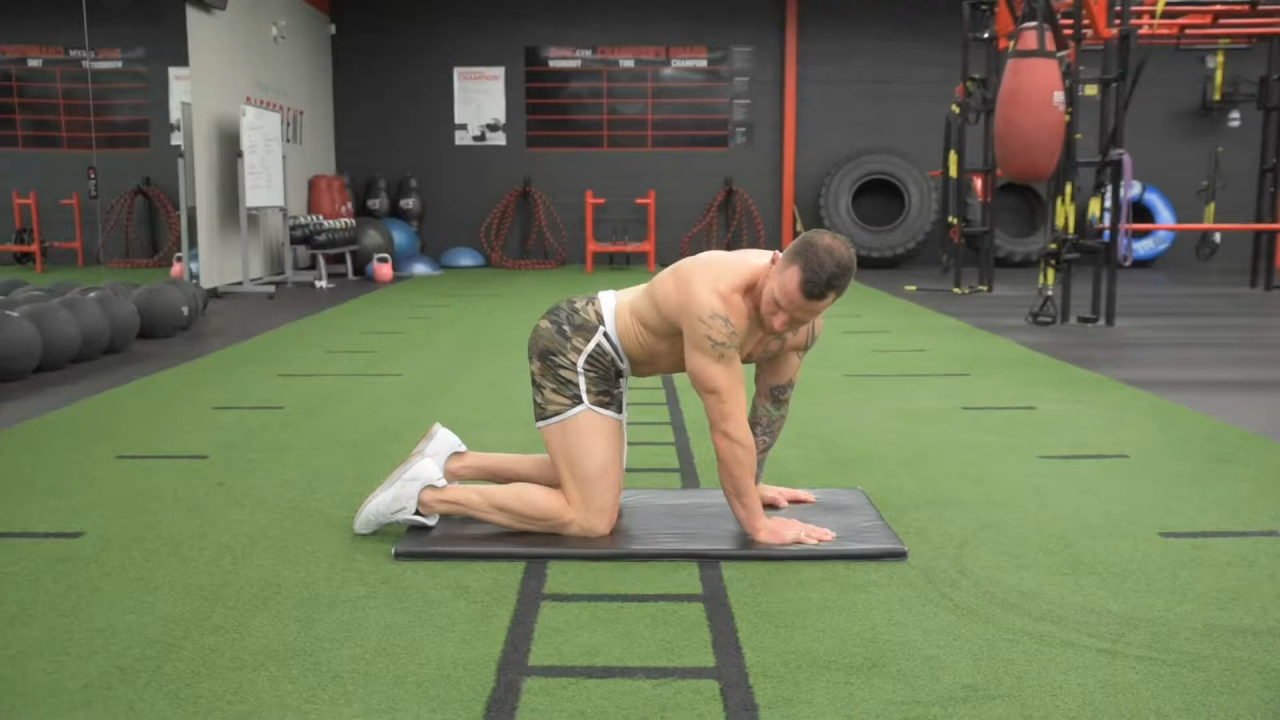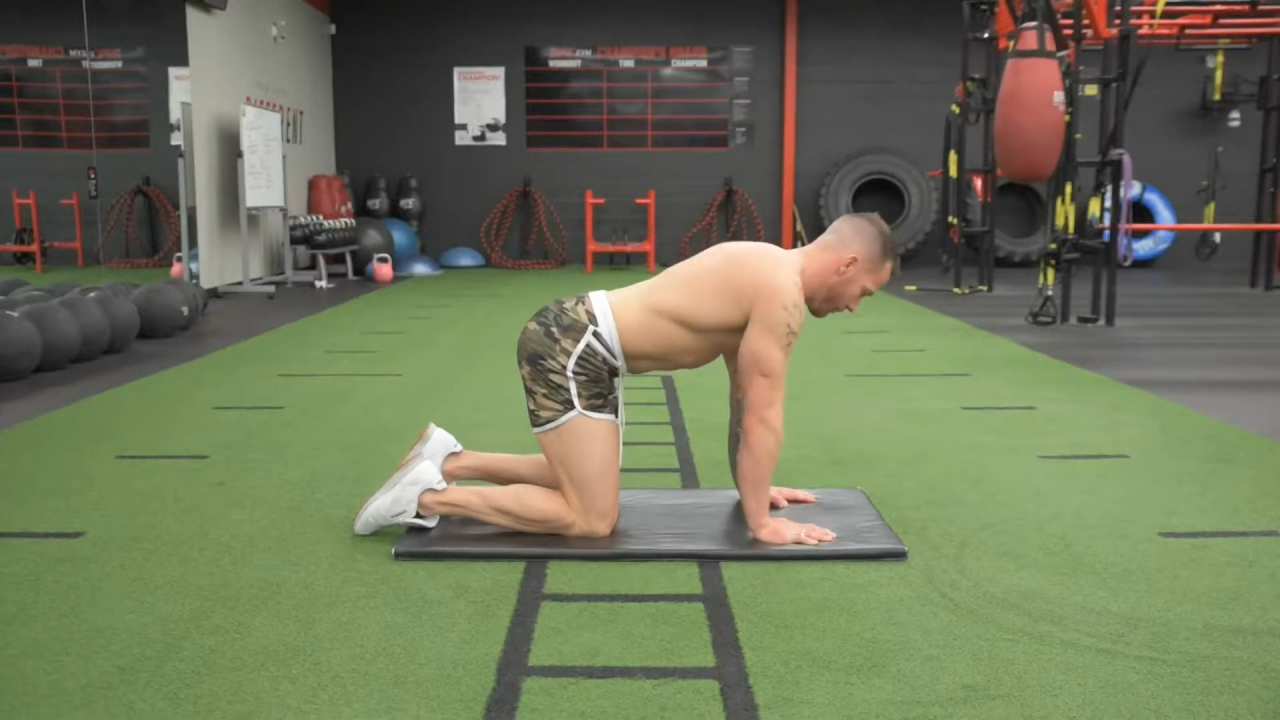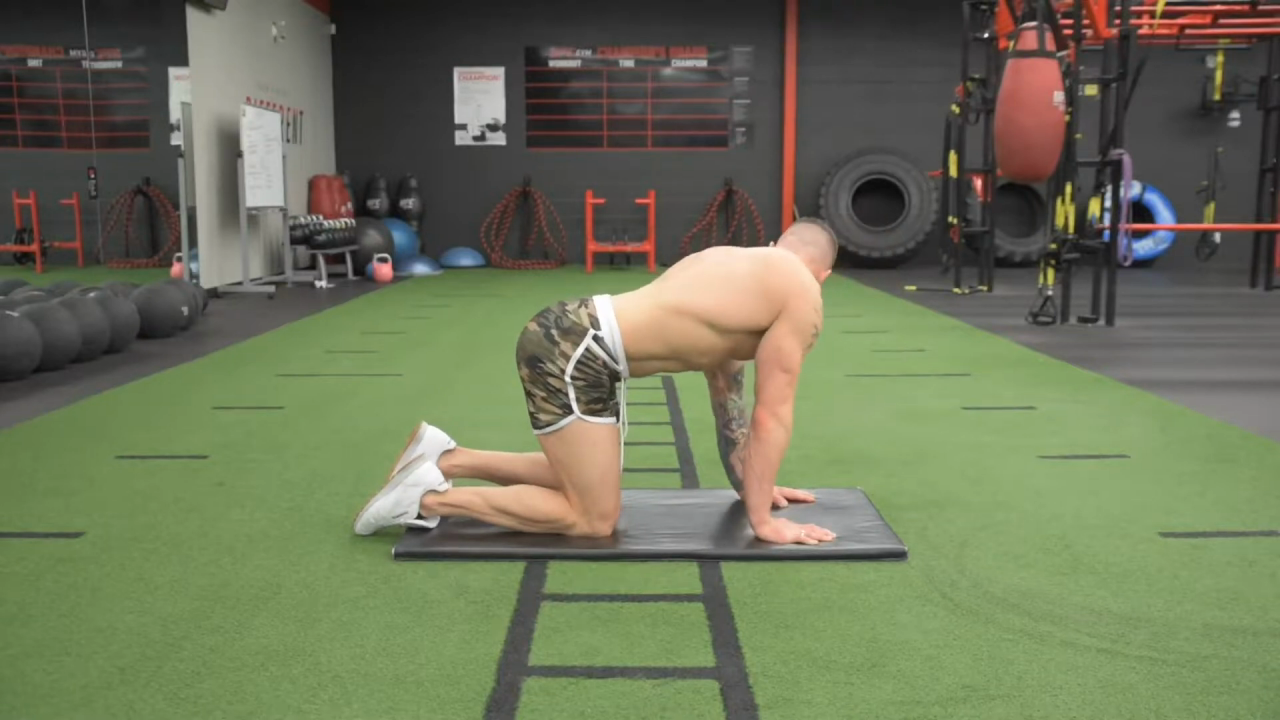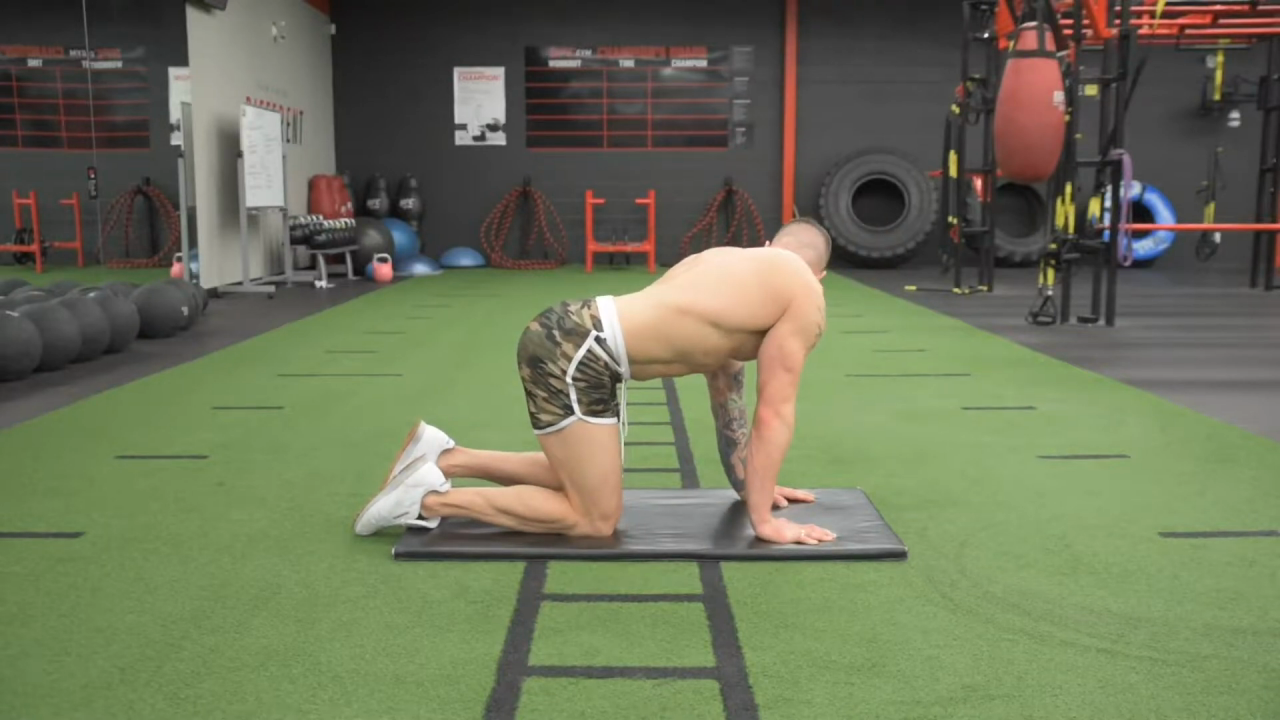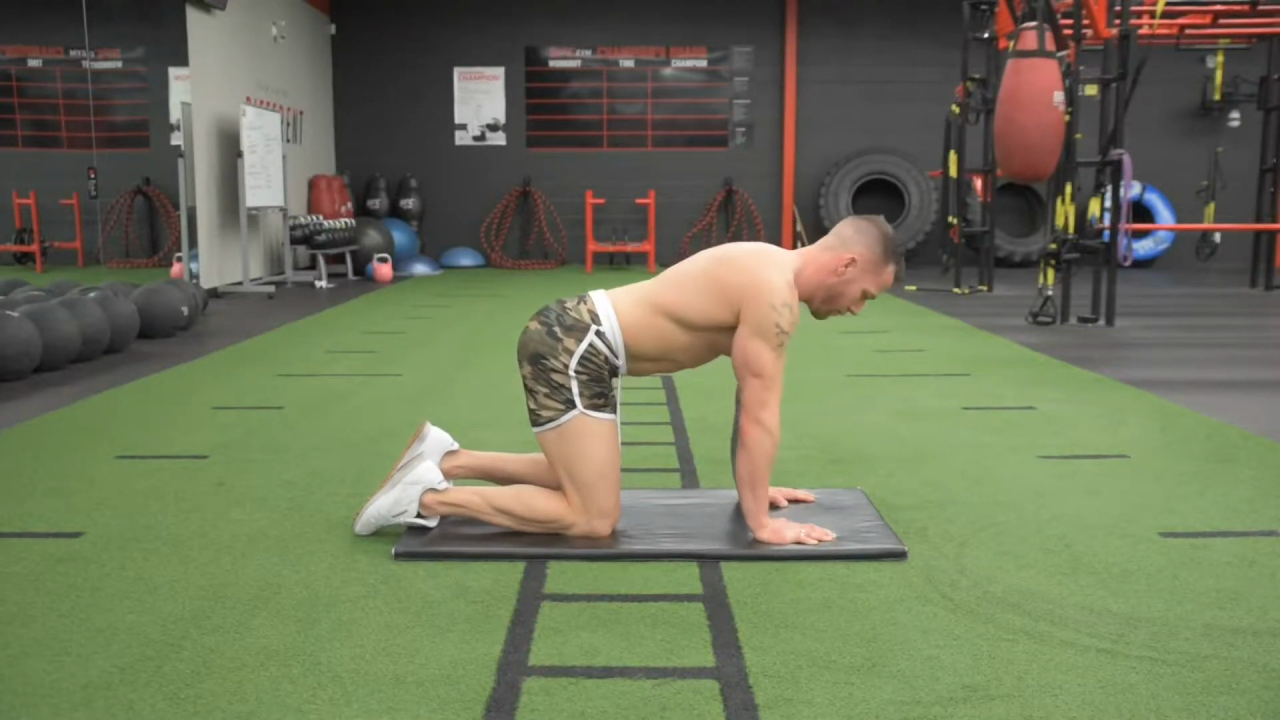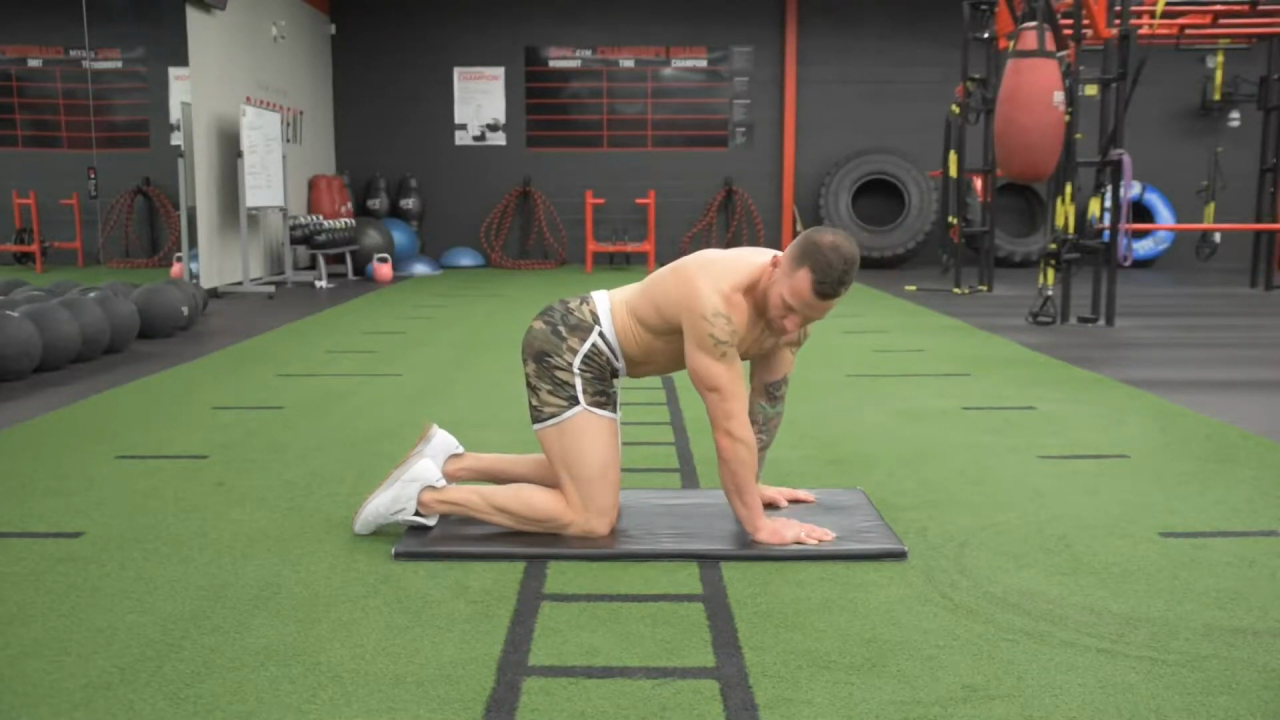
dt=0.7s
person 1, frame 1
left shoulder: (801, 317)
right shoulder: (717, 301)
left elbow: (771, 405)
right elbow: (729, 428)
left wrist: (751, 484)
right wrist: (757, 522)
left hip: (598, 354)
right hip: (573, 347)
left knee: (589, 481)
right knee: (592, 517)
left ankle: (453, 461)
right ankle: (425, 494)
person 1, frame 2
left shoulder: (766, 273)
right shoulder: (783, 293)
left elbow: (745, 396)
right elbow: (762, 416)
left wrist: (754, 486)
right wrist: (760, 521)
left hip: (572, 341)
right hip: (568, 350)
left knee: (583, 480)
right knee: (593, 519)
left ankle: (449, 461)
right ankle: (426, 496)
person 1, frame 3
left shoulder: (739, 261)
right shoulder: (803, 297)
left elbow: (727, 394)
right elbow: (771, 414)
left wrist: (750, 485)
right wrist: (762, 517)
left hip: (569, 337)
right hip: (572, 355)
left knee: (583, 477)
right knee: (593, 519)
left ankle: (445, 459)
right ankle: (428, 496)
person 1, frame 4
left shoulder: (736, 263)
right shoulder: (804, 296)
left elbow: (727, 395)
right elbow: (774, 414)
left wrist: (750, 485)
right wrist: (763, 518)
left hip: (568, 334)
right hip: (575, 357)
left knee: (582, 479)
right knee: (595, 519)
left ankle: (443, 458)
right ankle: (429, 497)
person 1, frame 5
left shoulder: (771, 274)
right shoulder: (773, 293)
left elbow: (753, 402)
right elbow: (759, 417)
left wrist: (756, 487)
right wrist: (760, 521)
left hip: (572, 342)
right hip: (568, 350)
left knee: (583, 479)
right knee: (594, 518)
left ankle: (448, 460)
right ankle: (428, 496)
person 1, frame 6
left shoulder: (793, 299)
right shoulder: (718, 301)
left elbow: (767, 402)
right elbow: (730, 428)
left wrist: (750, 485)
right wrist: (758, 523)
left hip: (588, 351)
right hip: (567, 346)
left knee: (584, 480)
right knee: (593, 518)
left ankle: (450, 462)
right ankle: (426, 494)
